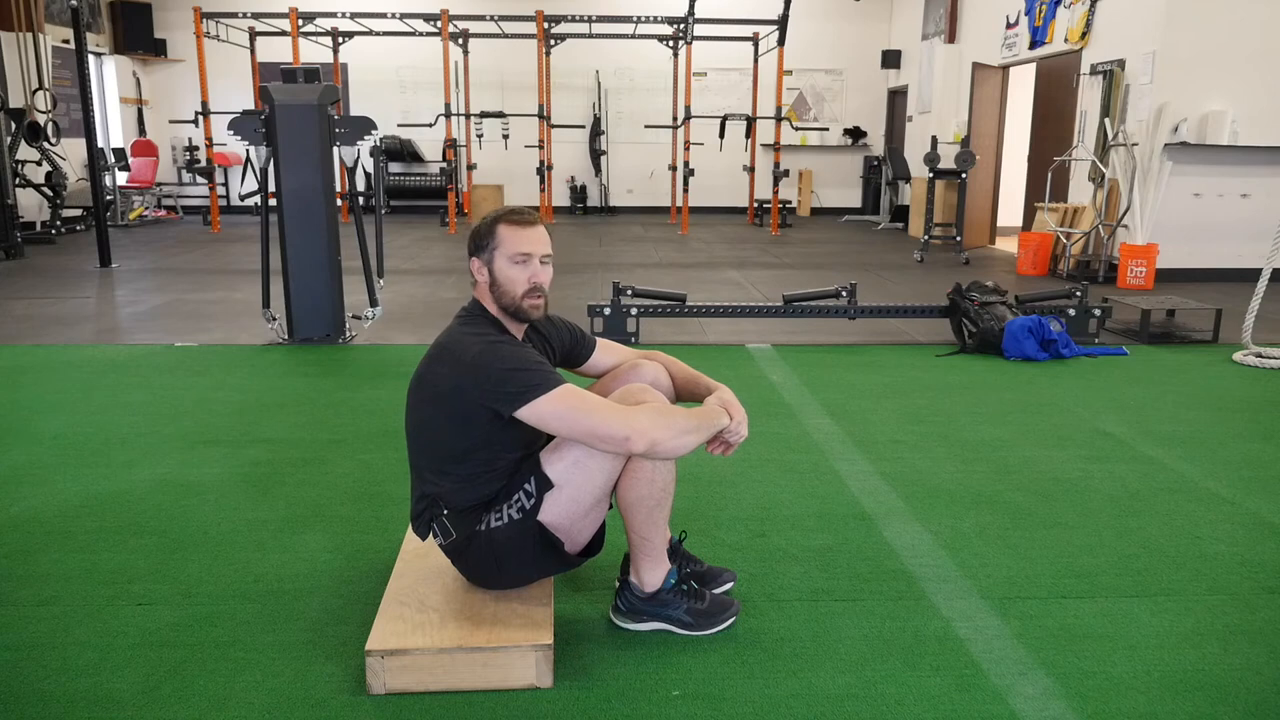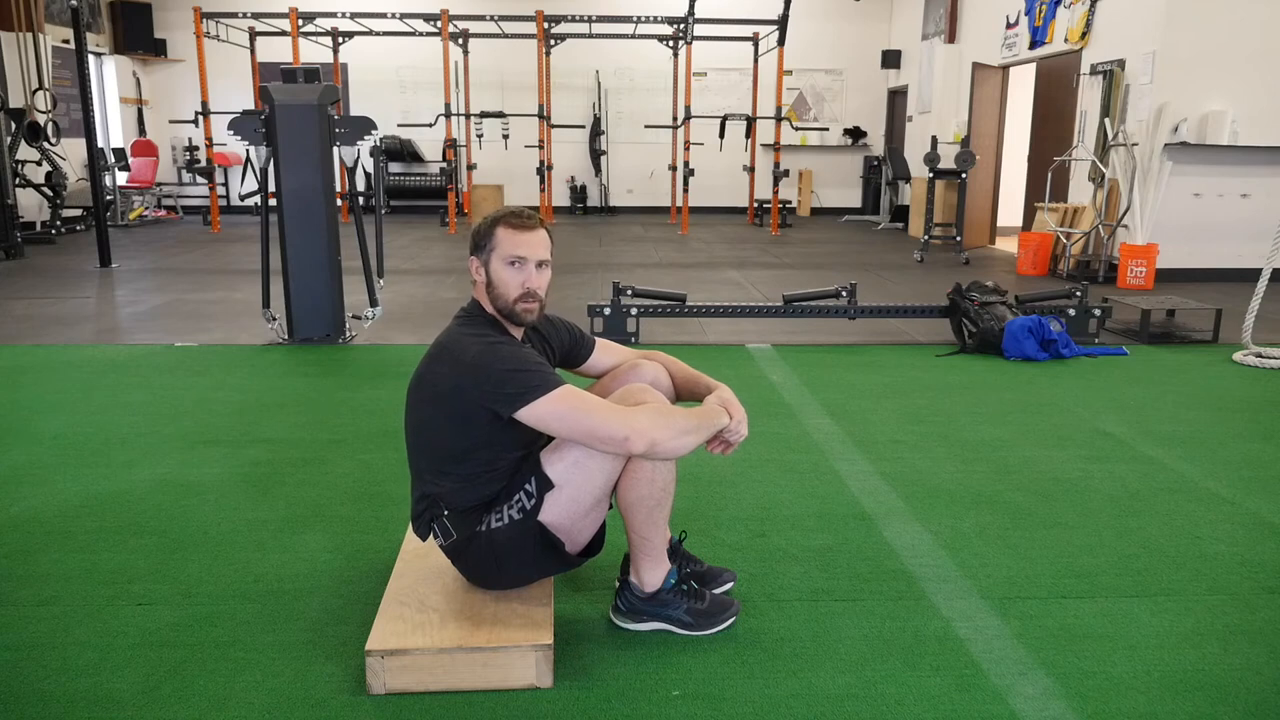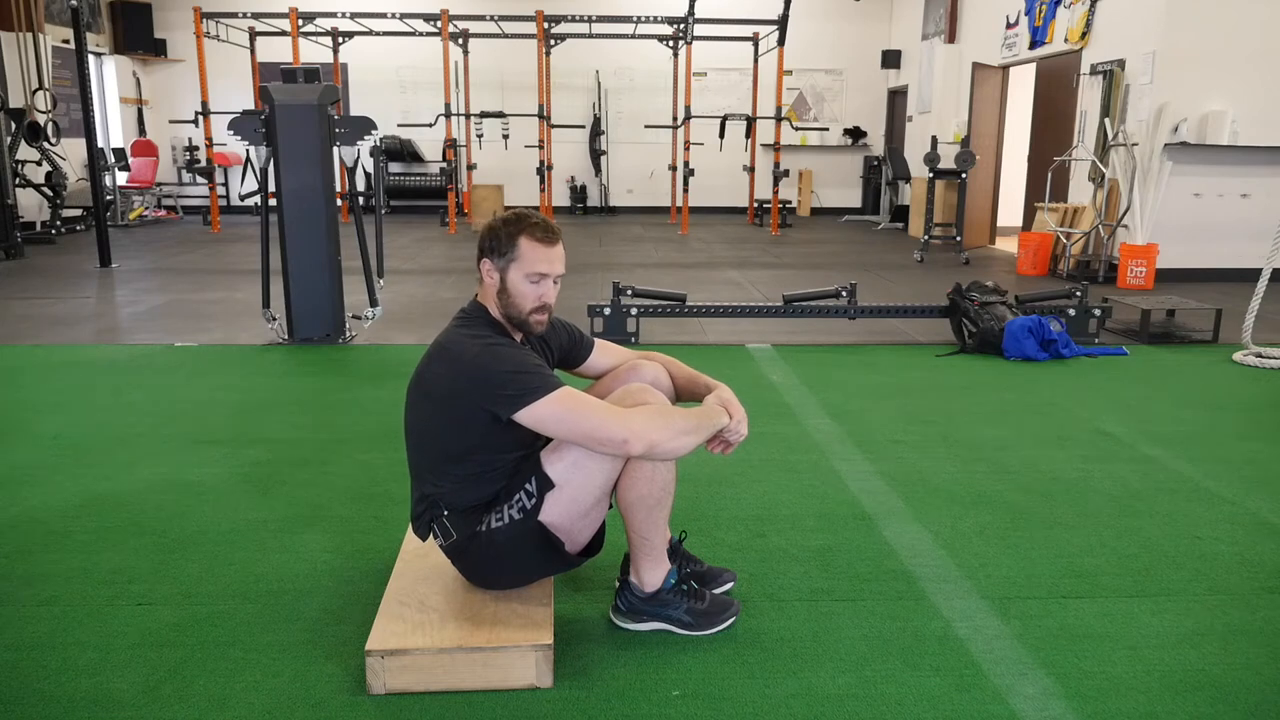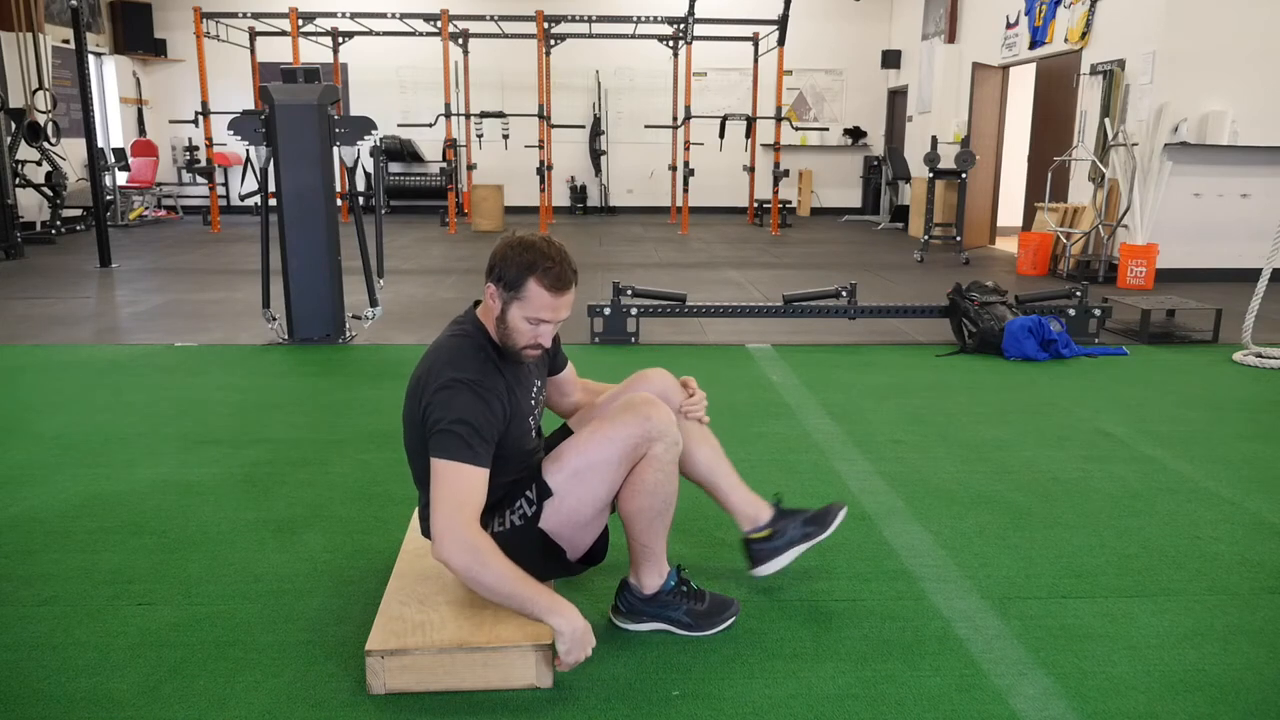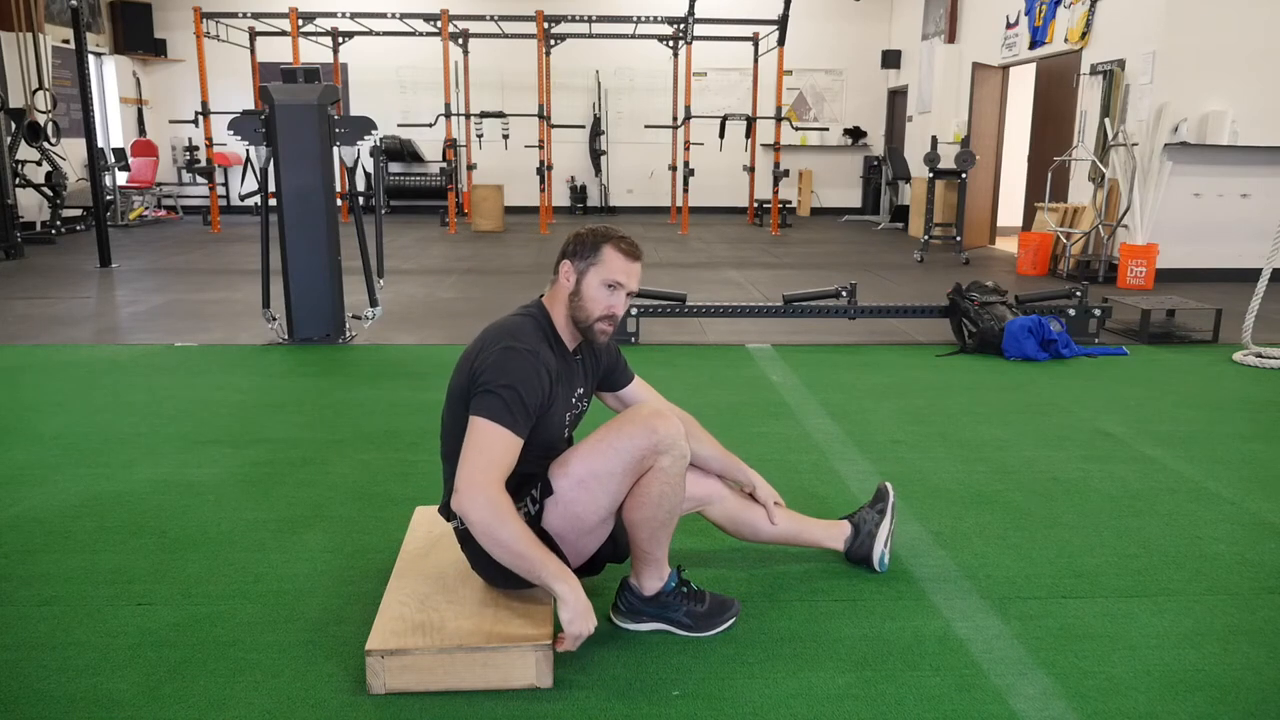
dt=1s
person 1, frame 1
left shoulder: (534, 325)
right shoulder: (482, 356)
left elbow: (643, 359)
right elbow: (633, 433)
left wrist: (715, 390)
right wrist: (717, 416)
left hip: (514, 486)
right hip: (485, 538)
left knee: (646, 375)
right knee: (641, 423)
left ankle: (657, 552)
right ankle: (649, 590)
person 1, frame 2
left shoulder: (534, 325)
right shoulder: (480, 356)
left elbow: (644, 359)
right elbow: (631, 435)
left wrist: (715, 390)
right wrist: (716, 416)
left hip: (515, 486)
right hip: (484, 537)
left knee: (646, 377)
right knee: (641, 413)
left ankle: (658, 552)
right ankle: (650, 590)
person 1, frame 3
left shoulder: (533, 324)
right shoulder: (480, 358)
left elbow: (640, 360)
right elbow: (628, 437)
left wrist: (714, 389)
right wrist: (716, 416)
left hip: (514, 486)
right hip: (486, 538)
left knee: (647, 378)
right knee: (643, 412)
left ankle: (660, 552)
right ankle: (650, 591)
person 1, frame 4
left shoulder: (530, 328)
right shoulder: (461, 385)
left elbow: (575, 395)
right elbow: (453, 542)
left wrist: (674, 396)
right wrist: (561, 616)
left hip: (527, 484)
right hip: (509, 537)
left knee: (658, 386)
right knee: (652, 423)
left ankle: (762, 528)
right ankle: (649, 594)
person 1, frame 5
left shoulder: (591, 342)
right shoulder: (518, 356)
left elbow: (673, 415)
right elbow: (473, 497)
left wrist: (749, 478)
right wrist: (566, 587)
left hip: (544, 511)
right hip: (507, 539)
left knee: (703, 486)
right knee: (656, 430)
left ankle: (848, 538)
right ankle: (649, 594)
